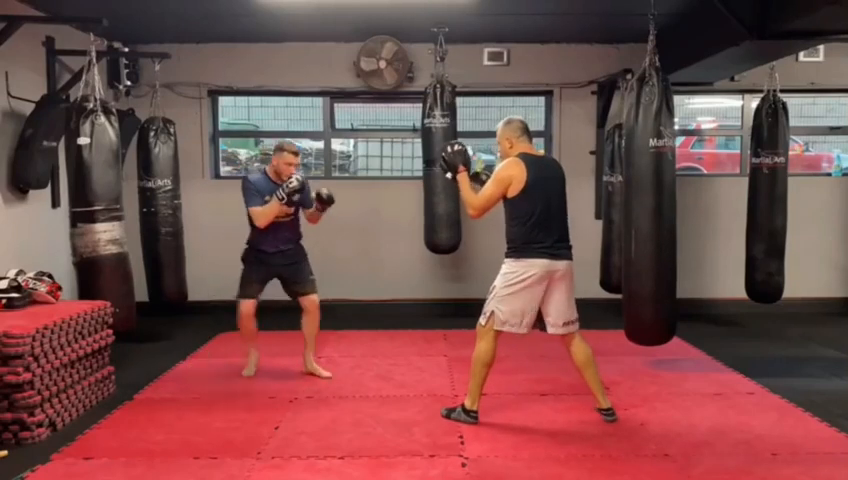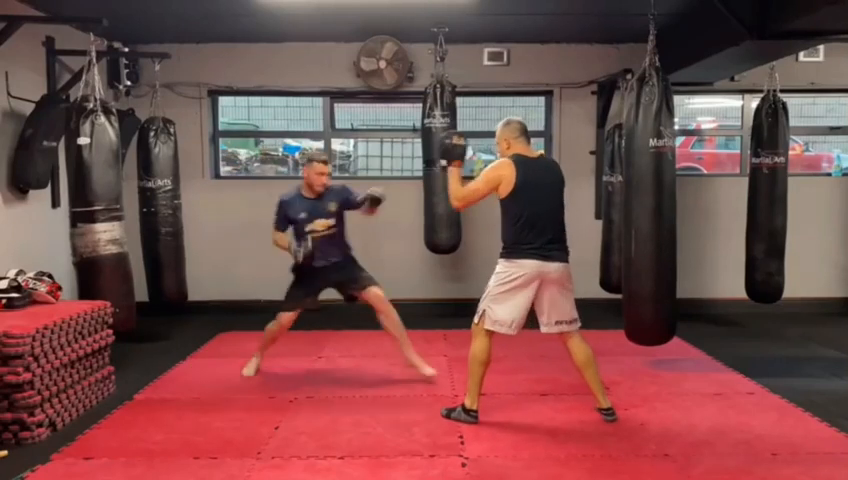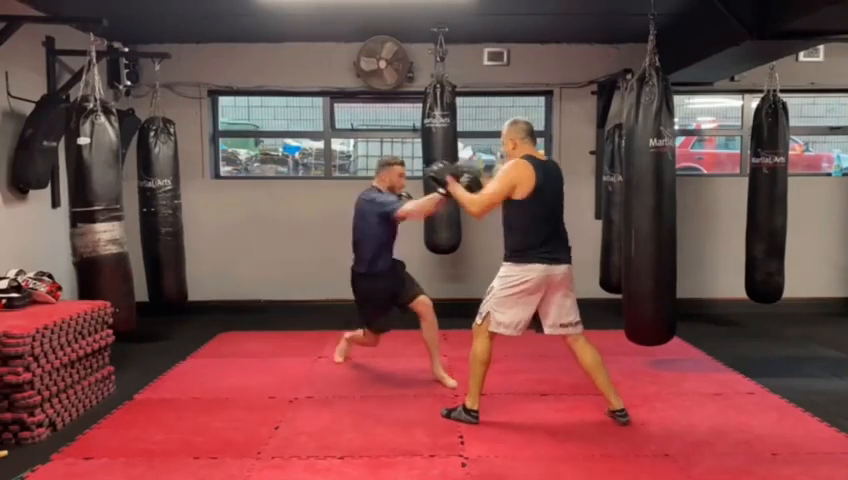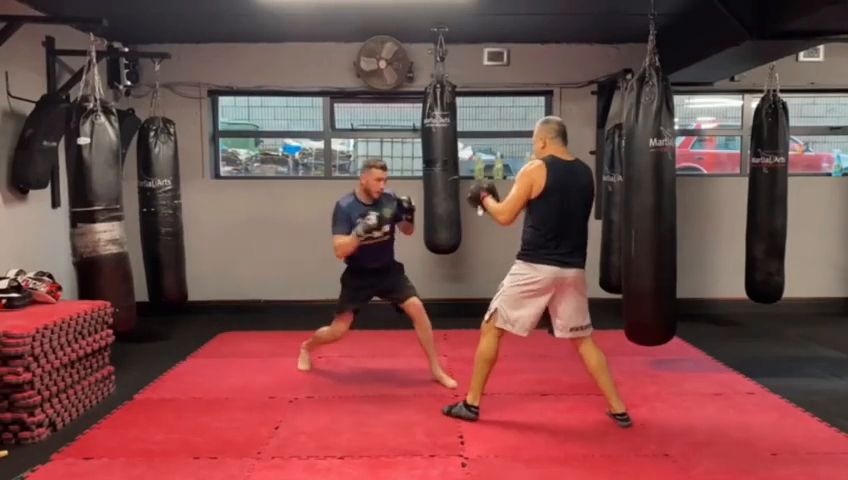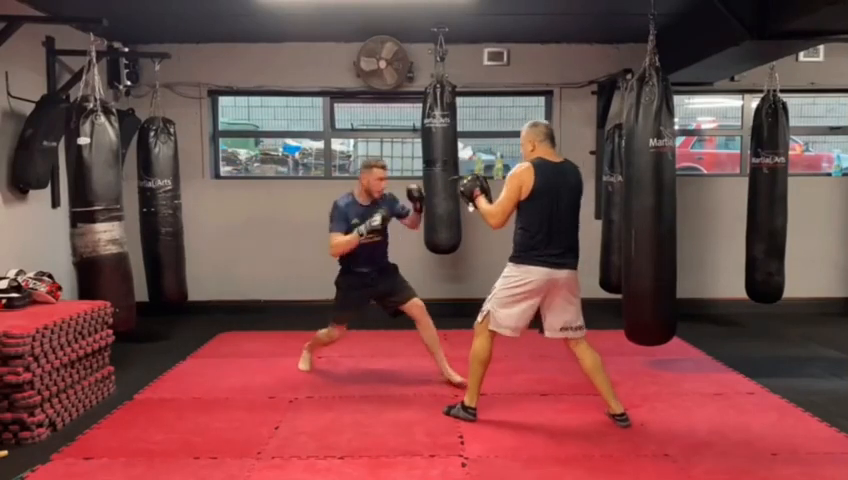
dt=0.3s
person 1, frame 1
left shoulder: (511, 167)
right shoulder: (554, 167)
left elbow: (475, 209)
left wrist: (460, 171)
right wrist: (491, 181)
left hip: (524, 263)
right hip: (560, 262)
left knee: (486, 330)
right knee: (571, 334)
left ankle: (470, 407)
right ankle: (605, 405)
person 1, frame 2
left shoulder: (503, 168)
right shoulder: (552, 167)
left elbow: (459, 201)
left wrist: (454, 162)
left hip: (518, 264)
right hip: (556, 263)
left knee: (482, 330)
right knee: (571, 334)
left ankle: (469, 407)
right ankle: (605, 405)
person 1, frame 3
left shoulder: (516, 169)
right shoulder: (553, 169)
left elbow: (477, 207)
left wrist: (449, 180)
left hip: (523, 267)
right hip: (558, 266)
left knee: (483, 330)
right knee: (575, 338)
left ankle: (471, 406)
right ankle: (617, 406)
person 1, frame 4
left shoulder: (535, 169)
right shoulder: (586, 173)
left elbow: (504, 216)
left wrist: (484, 197)
left hip: (534, 267)
right hip: (572, 269)
left knee: (491, 329)
right knee: (583, 340)
left ankle: (471, 403)
right ankle: (618, 409)
person 1, frame 5
left shoulder: (523, 172)
right shoulder: (574, 173)
left elbow: (496, 219)
left wrist: (477, 195)
left hip: (526, 269)
right hip: (565, 270)
left knee: (484, 329)
right knee: (577, 341)
left ankle: (469, 404)
right ankle: (617, 409)
person 2, frame 1
left shoulder: (299, 183)
right shoulder: (253, 182)
left elbow: (311, 219)
right elbow: (260, 220)
left wrist: (320, 206)
right wrist: (283, 194)
left hip: (292, 253)
right hip: (261, 255)
left knee: (311, 303)
right knee: (246, 309)
left ankle: (309, 361)
right ankle: (253, 353)
person 2, frame 2
left shoulder: (338, 192)
right shoulder: (288, 203)
left elbow: (366, 209)
right elbow: (278, 236)
left wrist: (371, 202)
right wrist: (294, 248)
left hip: (342, 263)
right hip: (310, 269)
left knee: (379, 299)
right knee: (285, 320)
left ankle: (412, 357)
right ankle: (257, 356)
person 2, frame 3
left shoulder: (388, 197)
right shoulder: (373, 201)
right elbow: (413, 210)
right wrist: (445, 191)
left hip: (389, 269)
right hip: (370, 278)
left knee: (426, 307)
right knee: (372, 339)
left ankle: (437, 369)
right ankle: (349, 338)
person 2, frame 4
left shoulder: (389, 199)
right shoulder: (344, 207)
left elbow: (408, 232)
right elbow: (341, 250)
left wrist: (408, 217)
right wrist: (361, 230)
left hip: (387, 270)
right hip: (358, 275)
left knee: (417, 309)
right knee: (337, 331)
left ankle: (436, 370)
right ankle: (307, 347)
person 2, frame 5
left shoulder: (386, 200)
right shoulder: (341, 206)
left elbow: (413, 224)
right elbow: (335, 249)
left wrist: (417, 206)
right wrist: (363, 230)
left hip: (383, 272)
right hip: (353, 278)
left knee: (418, 309)
right knee: (335, 334)
left ankle: (445, 369)
right ankle: (309, 349)
